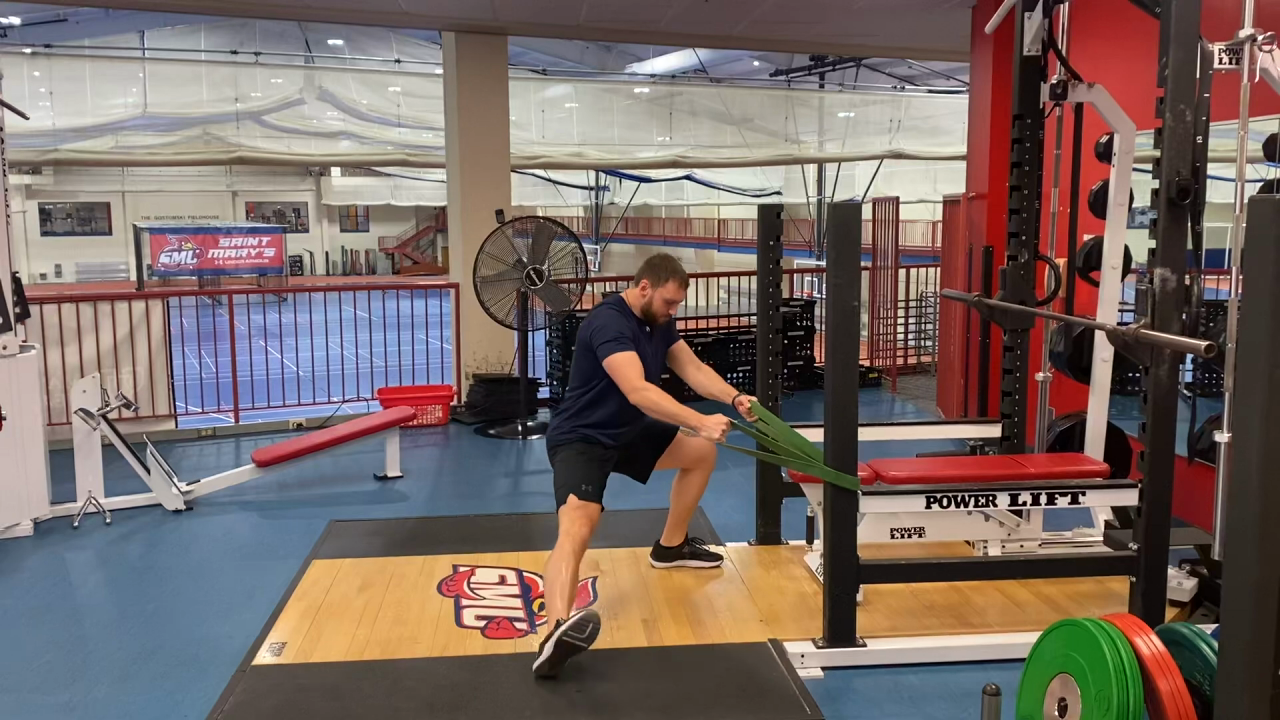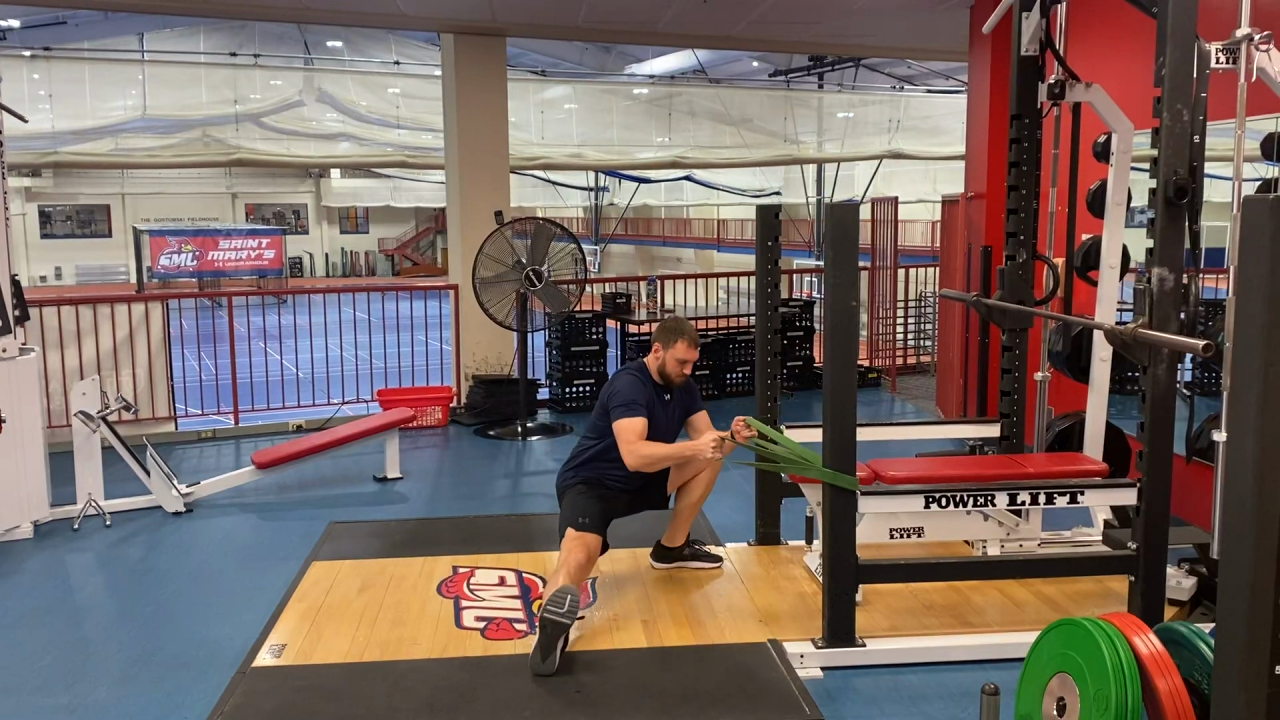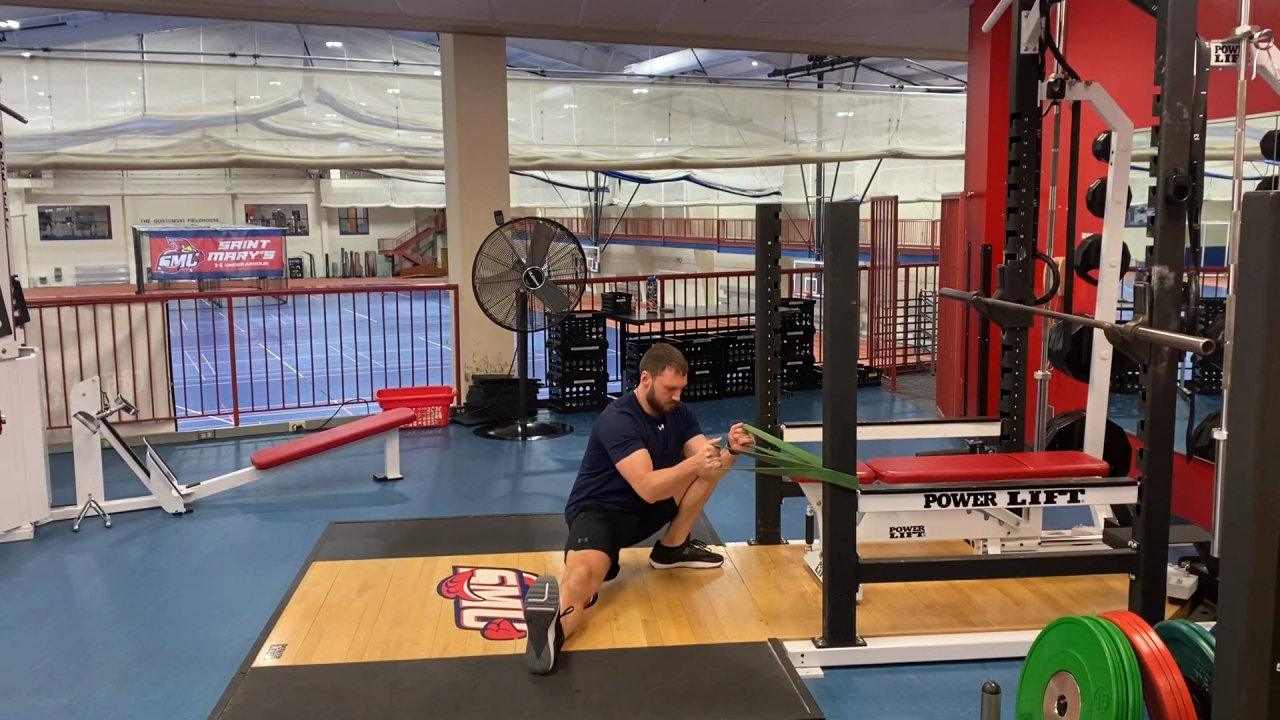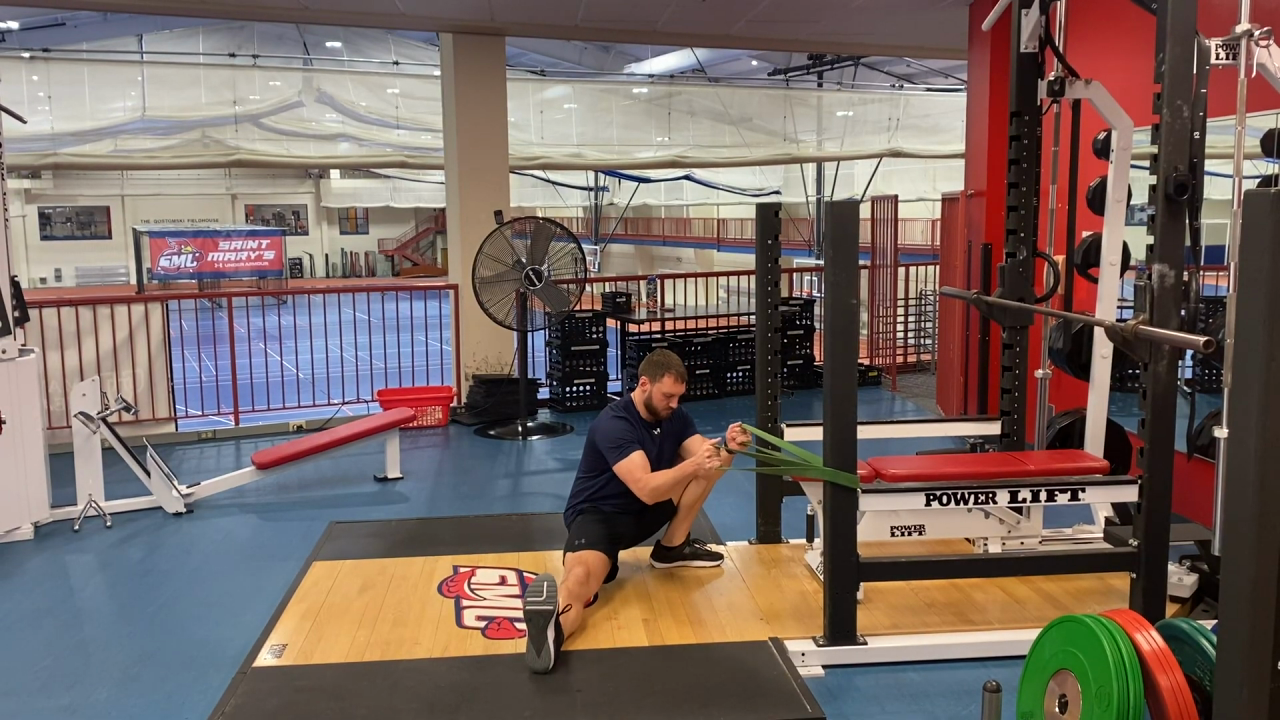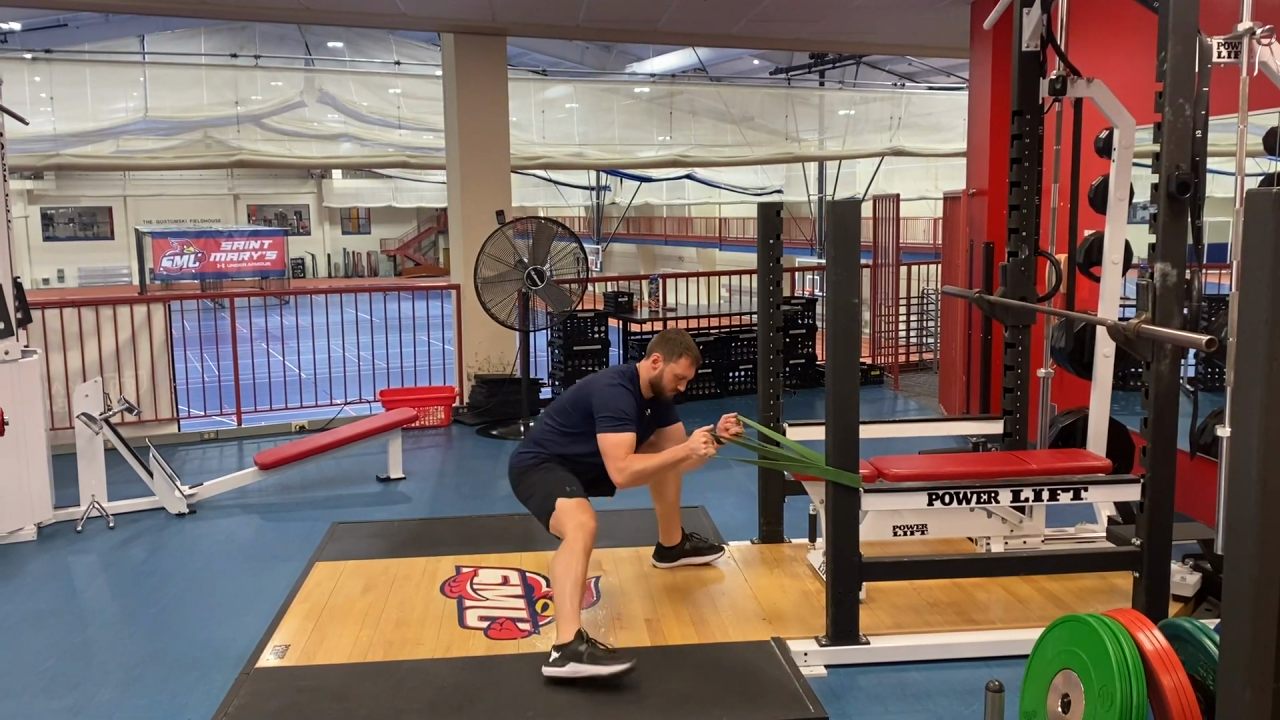
dt=0.7s
person 1, frame 1
left shoulder: (658, 322)
right shoulder: (608, 321)
left elbow: (692, 368)
right elbow: (638, 391)
left wrist: (733, 397)
right wrist: (700, 421)
left hip: (627, 431)
right hip: (581, 439)
left knee: (702, 452)
right knee: (576, 530)
left ankle: (671, 545)
right ankle: (558, 632)
person 1, frame 2
left shoulder: (683, 386)
right shoulder: (629, 385)
left elbow: (704, 438)
right elbow: (634, 455)
left wrist: (731, 437)
right wrist: (693, 448)
left hip: (637, 481)
right hip: (589, 483)
left knee: (707, 464)
right knee: (577, 556)
left ankle: (672, 547)
right ankle: (552, 627)
person 1, frame 3
left shoulder: (679, 414)
right shoulder: (618, 421)
left elbow: (707, 467)
right elbow: (647, 487)
left wrist: (729, 451)
right wrist: (694, 463)
left hip: (645, 509)
right hip: (599, 512)
left knee: (710, 469)
right knee: (583, 575)
left ankle: (672, 548)
person 1, frame 4
left shoulder: (674, 416)
right shoulder: (613, 424)
left elbow: (704, 466)
right elbow: (647, 489)
left wrist: (727, 449)
right wrist: (694, 464)
left hip: (644, 512)
right hip: (598, 514)
left knee: (708, 468)
right knee: (581, 576)
left ankle: (672, 547)
right ankle: (551, 628)
person 1, frame 5
left shoulder: (657, 393)
right shoulder: (614, 390)
left elbow: (678, 453)
right elbow: (622, 472)
left wrist: (714, 439)
right wrist: (687, 450)
left hip: (584, 464)
right hip: (537, 465)
left knee: (664, 456)
right knee: (582, 525)
left ankle: (672, 546)
right ankle: (567, 647)
